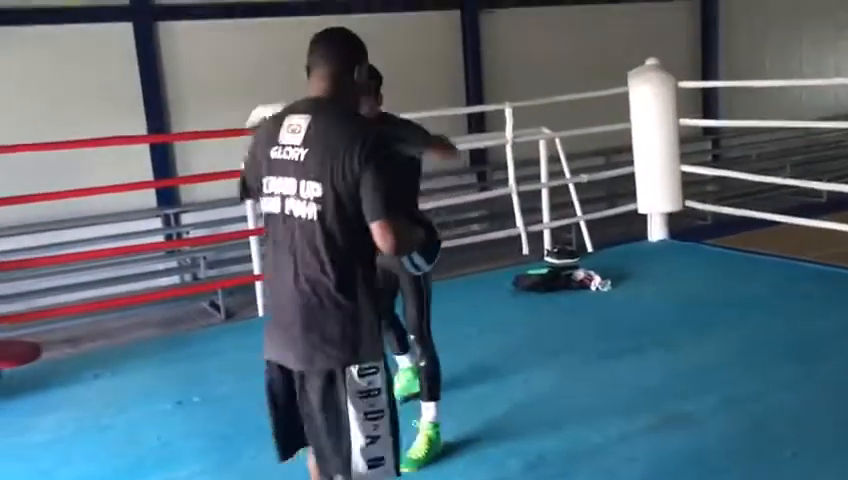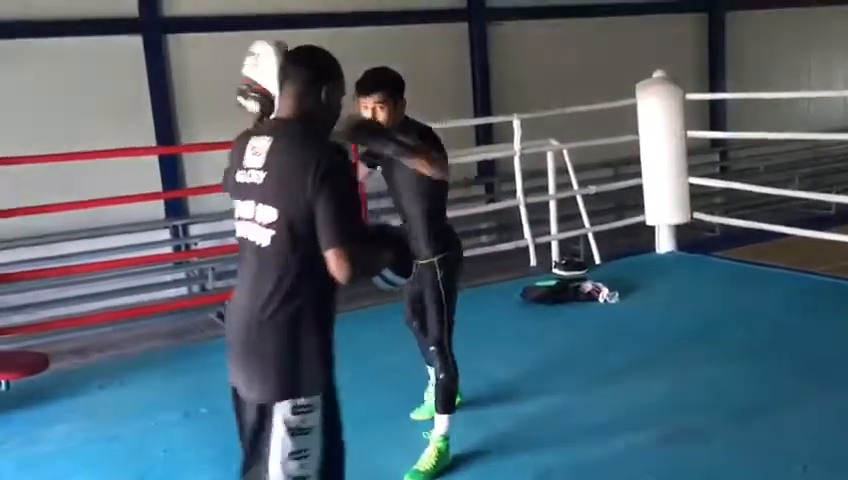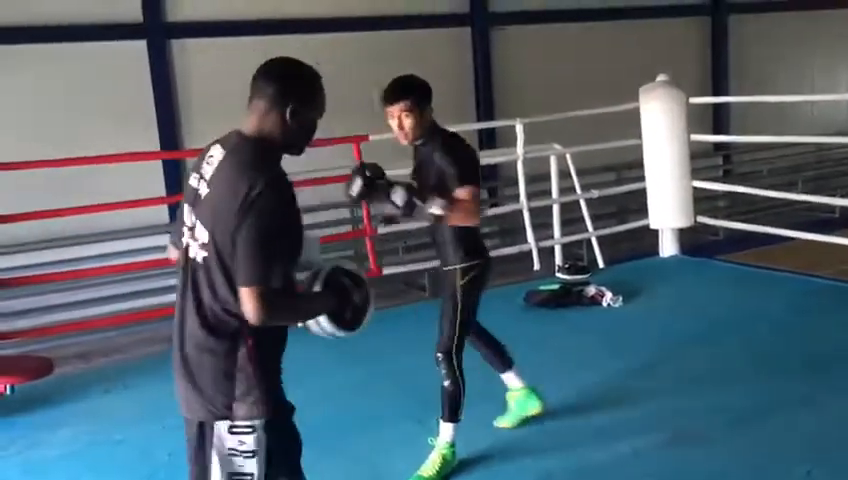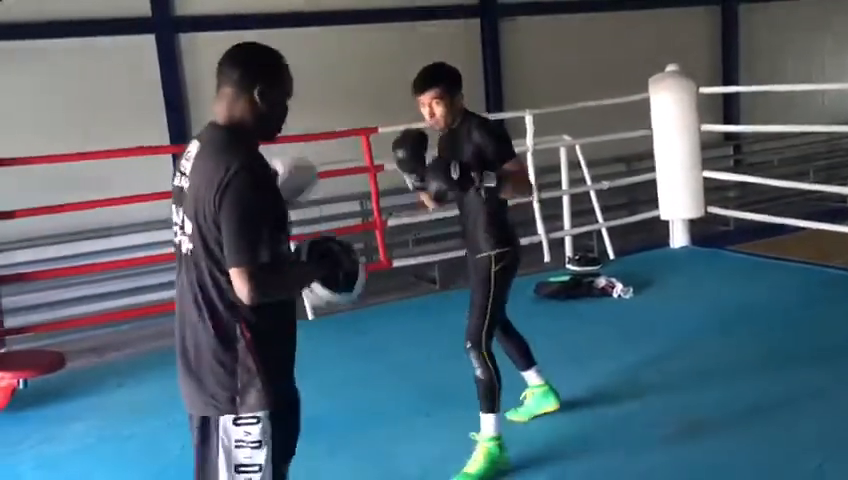
dt=0.3s
person 1, frame 1
left shoulder: (268, 132)
right shoulder: (361, 137)
left elbow: (250, 190)
right elbow: (389, 240)
right wrist: (420, 233)
left hip: (285, 323)
right hip: (342, 329)
person 1, frame 2
left shoulder: (245, 147)
right shoulder: (324, 158)
right elbow: (344, 268)
left wrist: (262, 113)
right wrist: (384, 250)
left hip: (250, 337)
right hip: (290, 352)
person 1, frame 3
left shoulder: (214, 156)
right shoulder: (265, 189)
left elbow: (177, 250)
right elbow: (258, 308)
right wrist: (326, 300)
left hip: (202, 357)
right hip: (232, 377)
person 1, frame 4
left shoulder: (199, 151)
right shoulder: (241, 171)
right elbow: (250, 285)
right wrist: (315, 269)
left hip: (208, 353)
right hip: (236, 367)
person 2, frame 1
left shoulder: (397, 130)
left elbow: (448, 152)
left wrist: (406, 142)
left knee: (418, 331)
right knee: (380, 315)
left ankle: (429, 429)
right ankle: (408, 373)
person 2, frame 2
left shoulder: (417, 136)
right shoulder: (379, 137)
left elbow: (441, 169)
left wrist: (392, 144)
left hip: (439, 254)
right hip: (418, 251)
left knee: (438, 342)
right knee: (415, 321)
left ankle: (439, 443)
right ankle: (439, 392)
person 2, frame 3
left shoulder: (450, 150)
right shoulder: (425, 149)
left elbow: (472, 214)
right elbow: (415, 196)
left wrist: (421, 202)
right wrist: (380, 187)
left hip: (465, 263)
right hip: (453, 260)
left knee: (447, 351)
right knee: (470, 329)
right ankle: (522, 395)
person 2, frame 4
left shoulder: (486, 131)
right shoulder: (447, 140)
left elbow: (523, 184)
right elbow: (433, 201)
left wrist: (474, 179)
right wrist: (415, 171)
left hip: (497, 250)
right hip: (478, 249)
left knee: (476, 340)
right knee: (497, 322)
left ankle: (491, 446)
right ankle: (541, 392)
